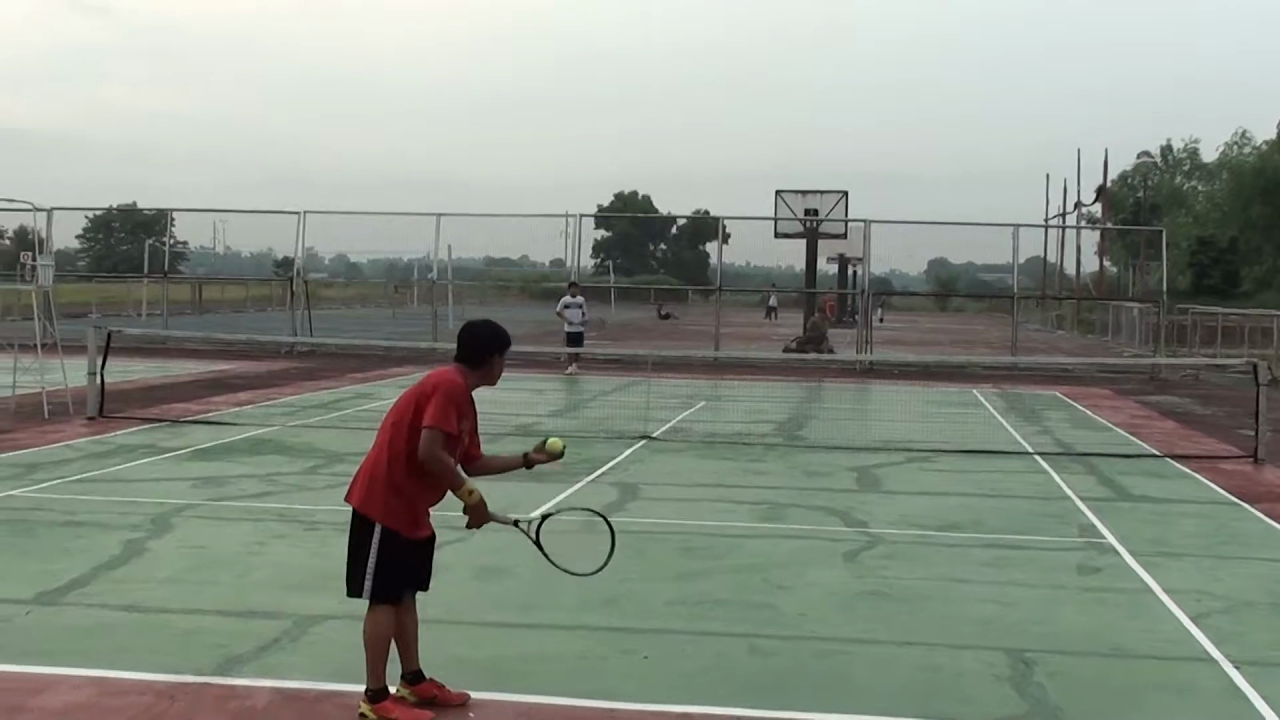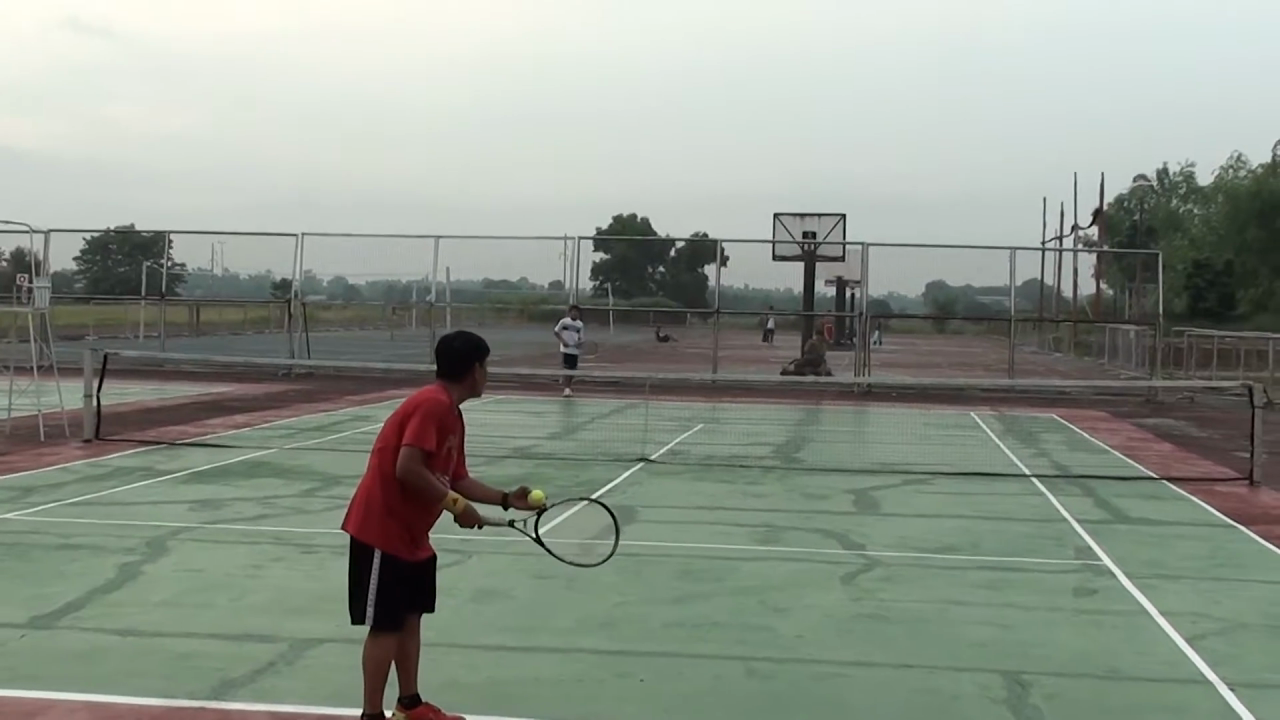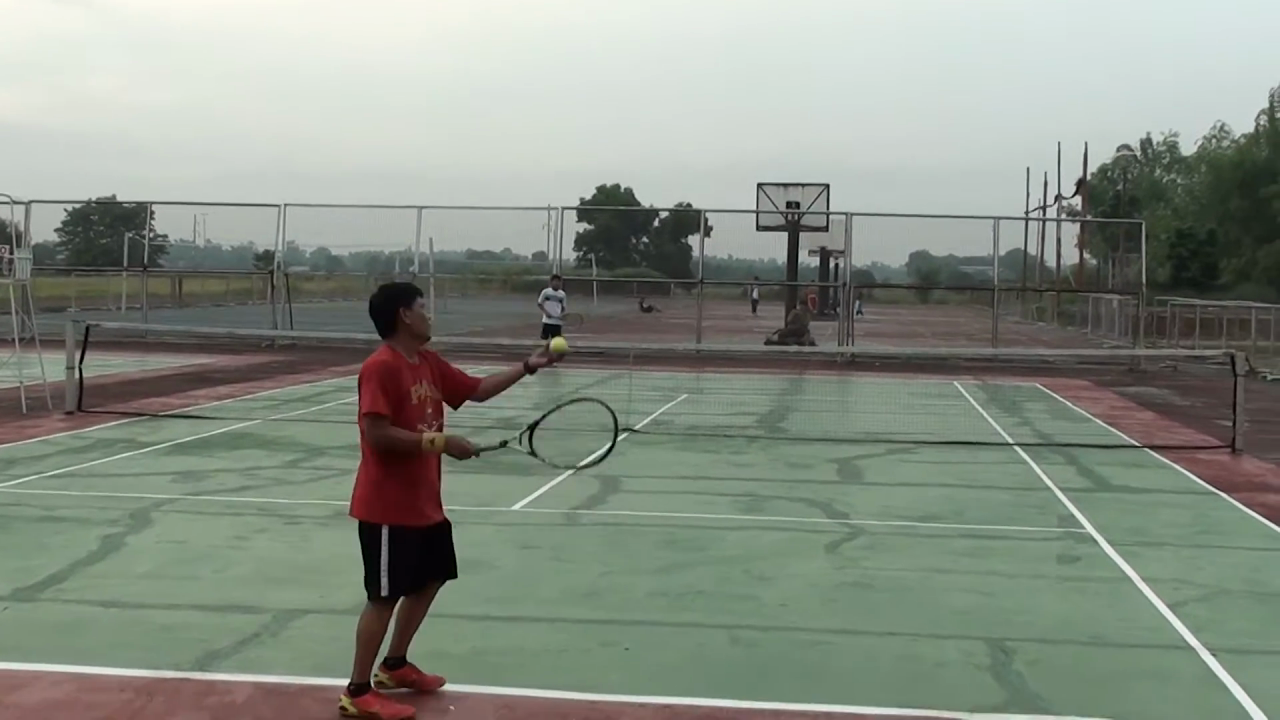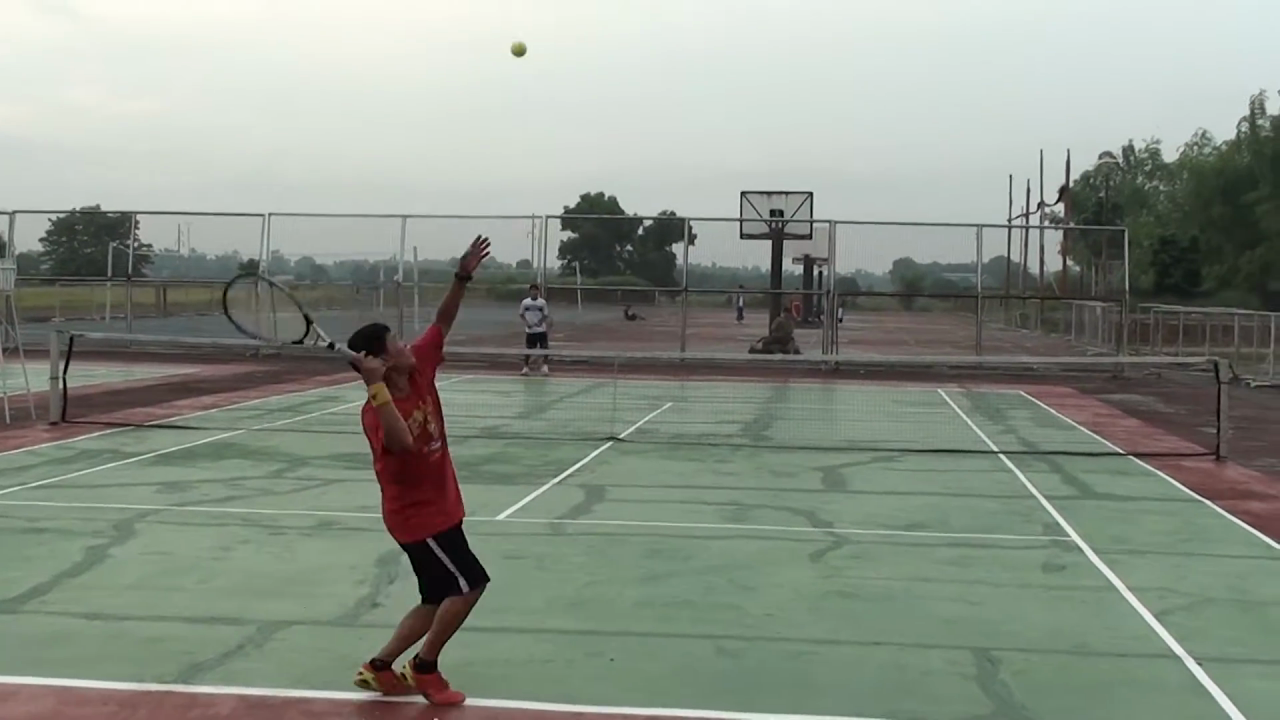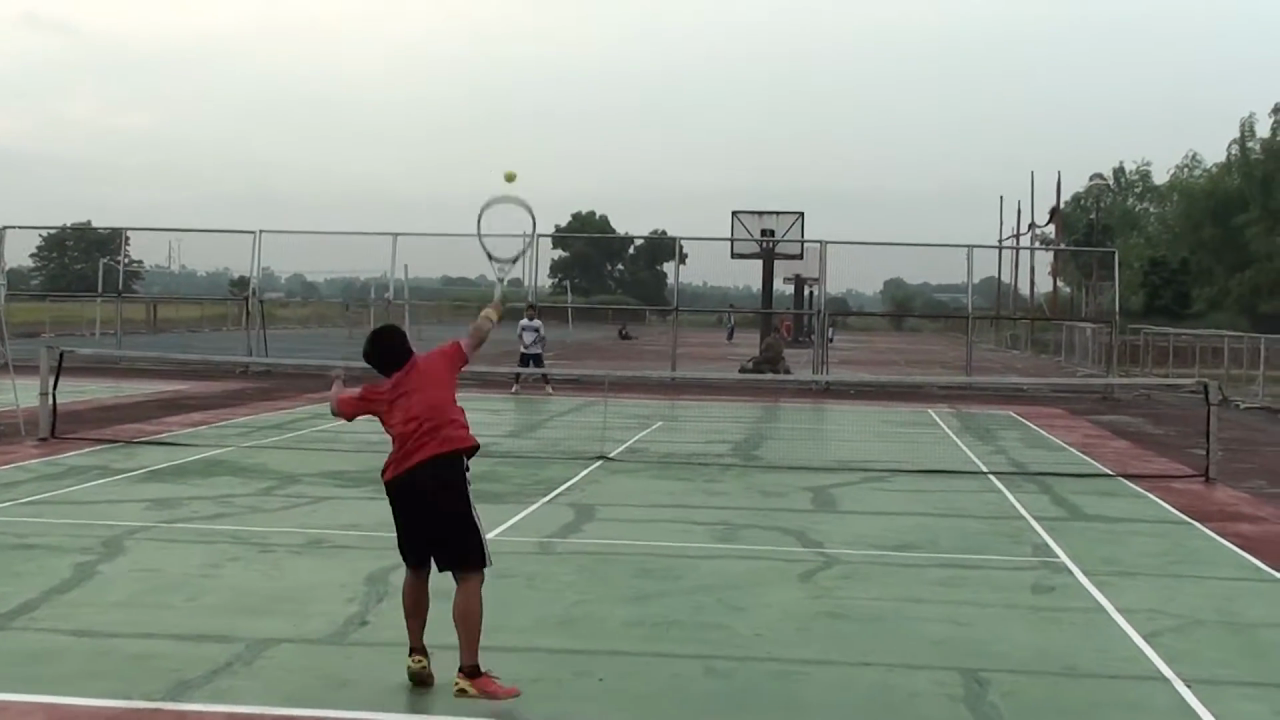
dt=0.4s
person 1, frame 1
left shoulder: (462, 396)
right shoulder: (448, 386)
left elbow: (472, 462)
right elbow: (429, 452)
left wrist: (528, 459)
right wrist: (471, 497)
left hip: (409, 509)
right hip: (383, 504)
left knee: (405, 594)
right knee: (385, 598)
left ankle: (414, 682)
person 1, frame 2
left shoulder: (452, 415)
right shoulder: (431, 405)
left elbow: (456, 479)
right elbow: (407, 469)
left wrist: (507, 499)
right wrist: (457, 507)
left hip: (410, 534)
right hip: (382, 531)
left knee: (410, 617)
right knee: (386, 624)
person 1, frame 3
left shoulder: (428, 361)
right shoulder: (380, 367)
left elbow: (476, 389)
right elbow: (375, 435)
left wrist: (527, 366)
right wrist: (437, 442)
left hip: (423, 502)
right hip: (386, 504)
left knee: (429, 580)
right knee: (386, 595)
left ankle: (394, 664)
person 1, frame 4
left shoulder: (420, 369)
right shoulder: (375, 410)
left elbow: (442, 322)
right elbow: (401, 444)
left wrist: (464, 275)
right wrist: (377, 384)
left hip: (441, 510)
right hip: (415, 517)
left knee: (441, 597)
right knee: (467, 587)
left ankle: (379, 666)
right ankle: (424, 668)
person 1, frame 5
left shoulder: (377, 393)
right shoulder: (435, 362)
left elbow: (338, 407)
right elbow: (477, 334)
left wrist: (336, 384)
right wrist: (492, 311)
left hip: (400, 479)
right hip: (441, 467)
left knee: (416, 568)
right knee: (470, 572)
left ankle: (417, 655)
right ankle: (470, 674)
